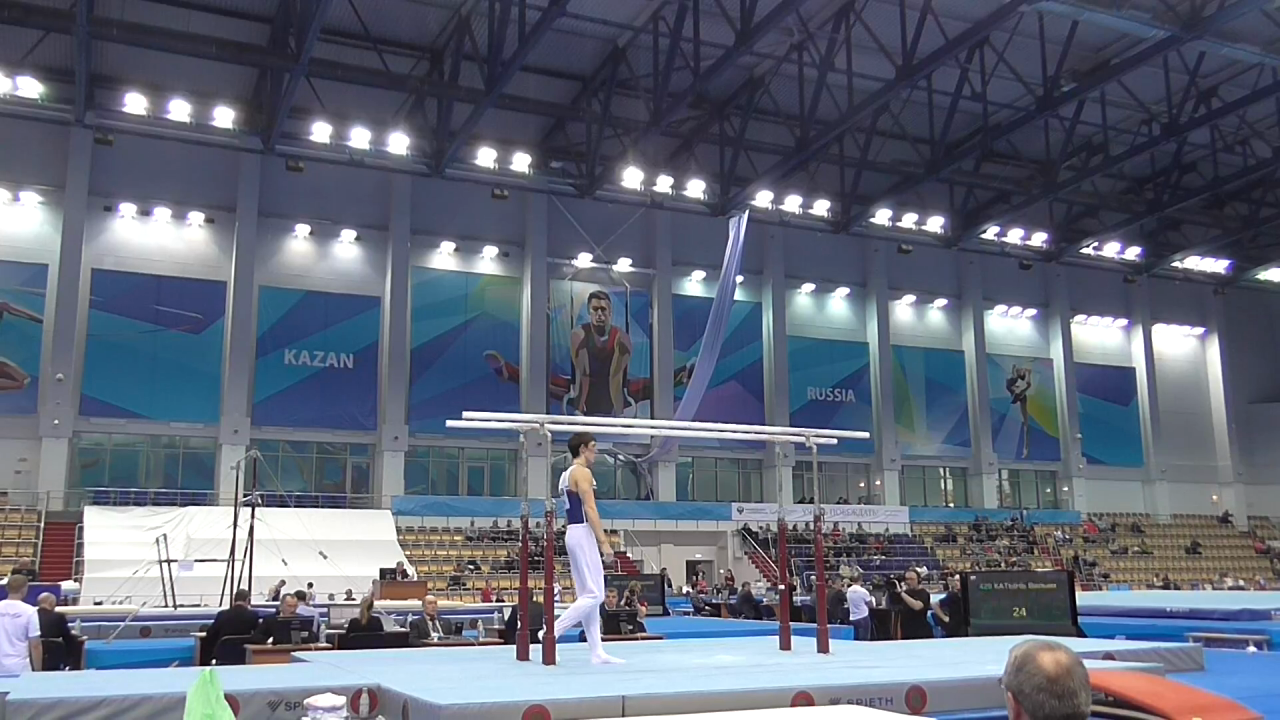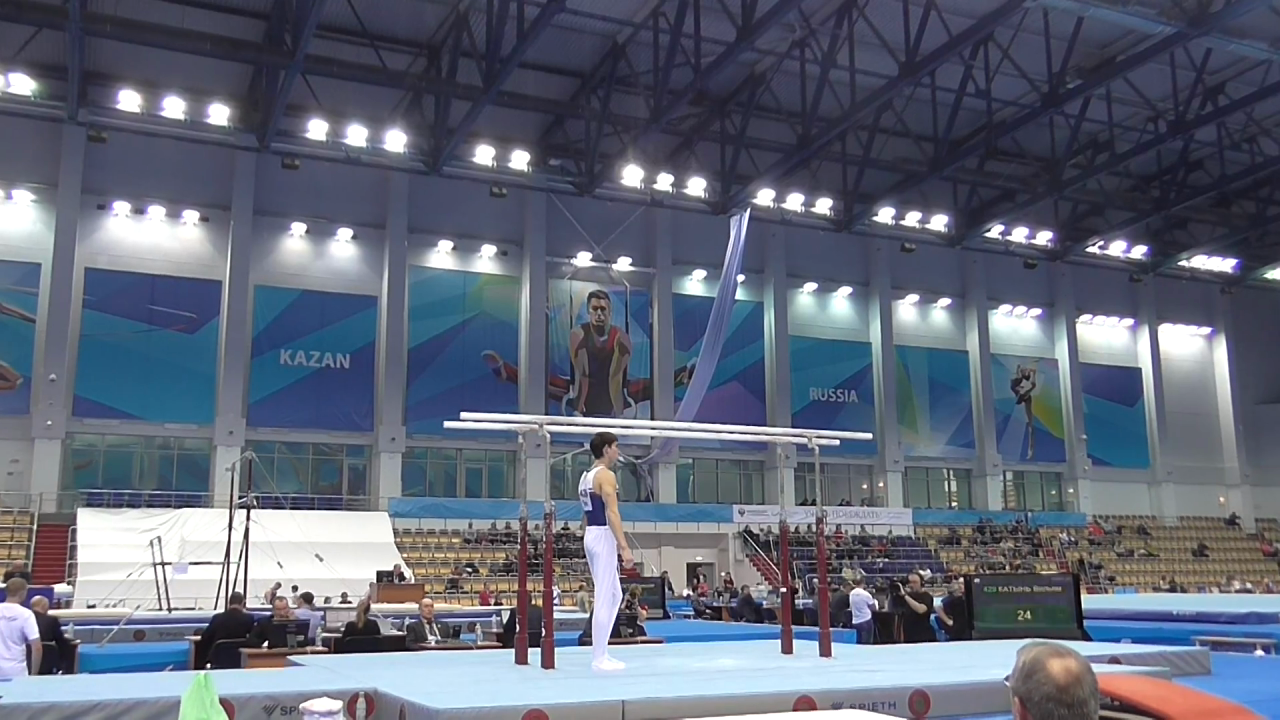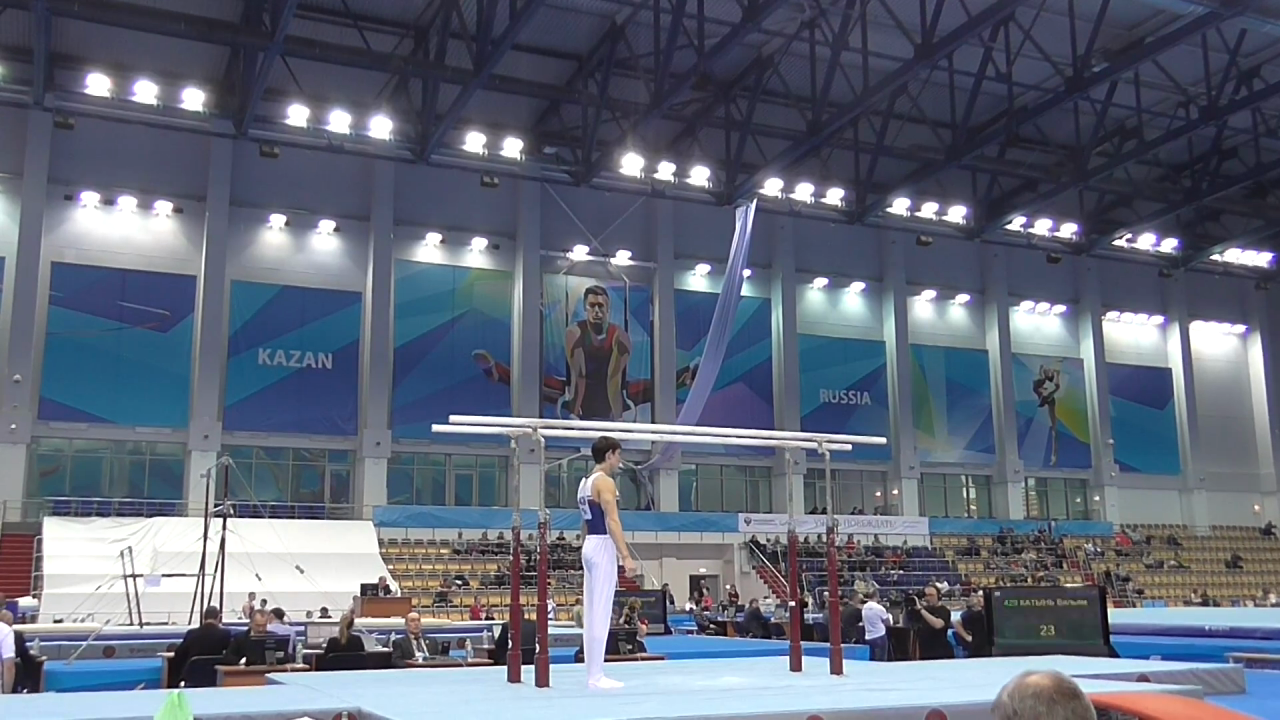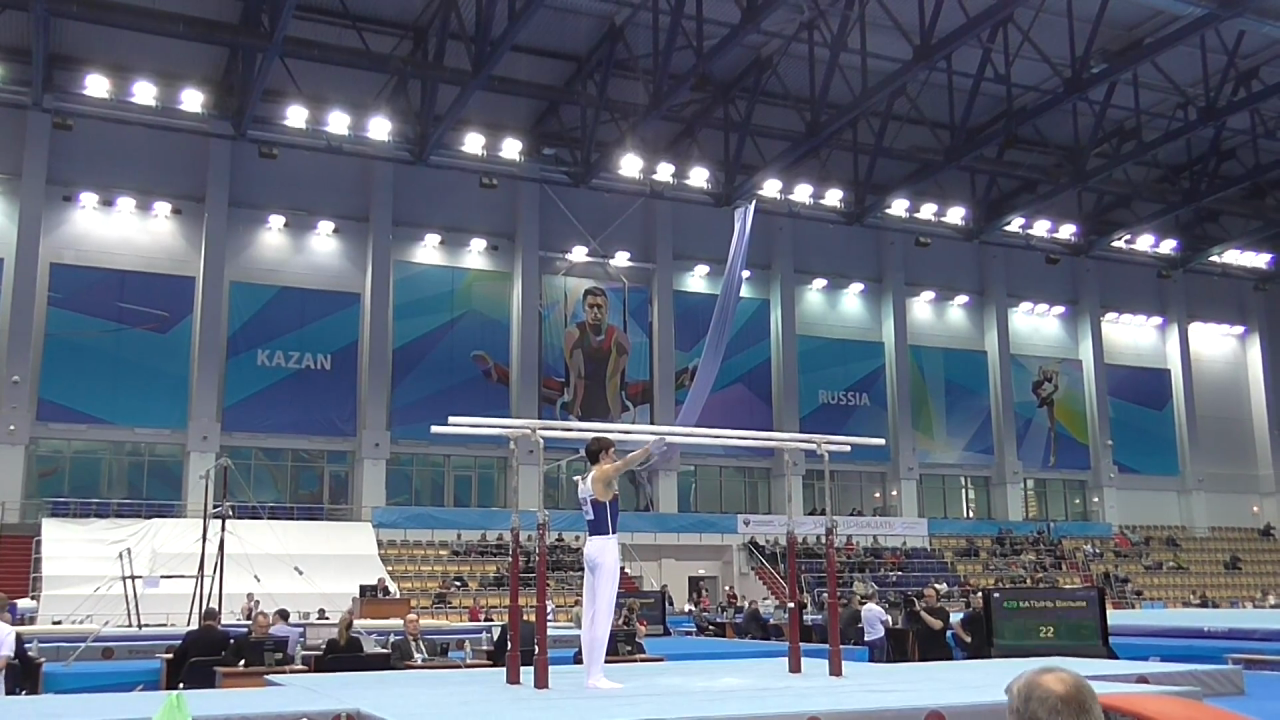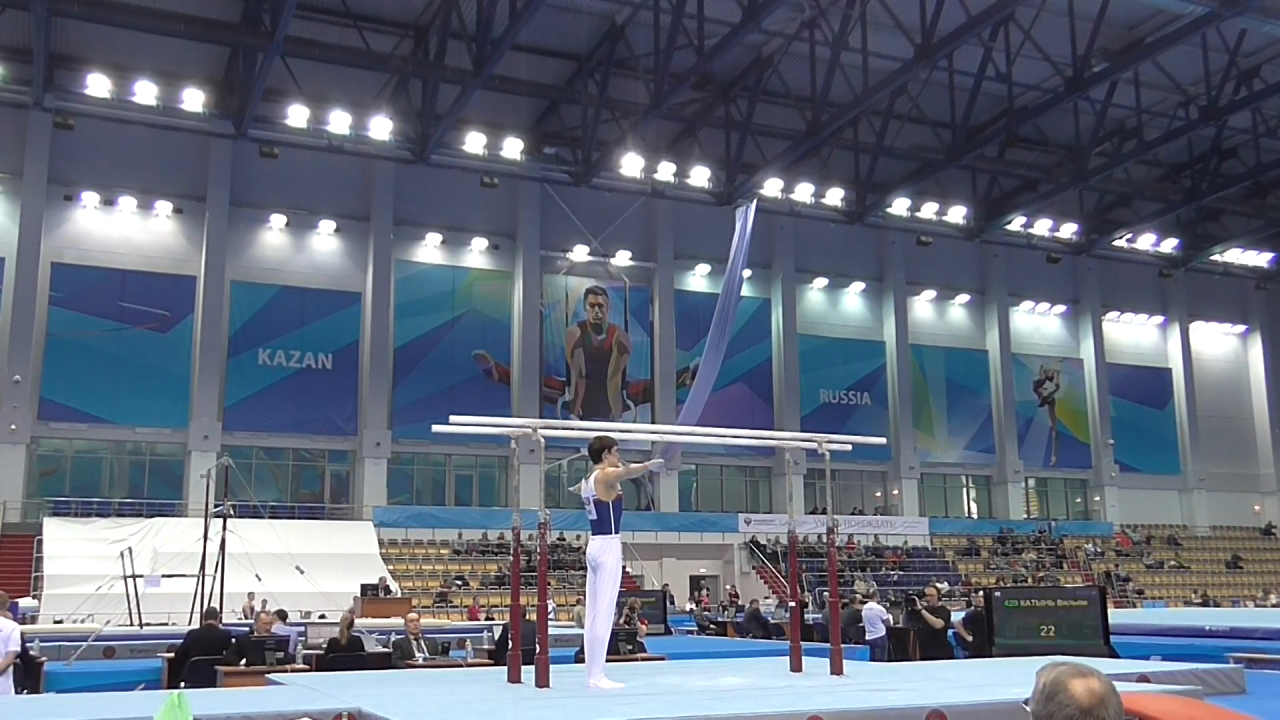
dt=0.7s
person 1, frame 1
left shoulder: (566, 474)
right shoulder: (582, 472)
right elbow: (590, 509)
right wrist: (604, 541)
left hip: (573, 533)
right hip: (583, 534)
left knee: (591, 593)
right knee: (594, 594)
left ankle: (597, 652)
right ankle: (552, 632)
person 1, frame 2
left shoulder: (585, 476)
right shoulder: (606, 475)
right elbow: (612, 513)
right wrist: (624, 547)
left hip: (590, 536)
right hip: (603, 537)
left knee: (613, 596)
right knee: (604, 600)
left ankle: (601, 651)
right ankle: (599, 658)
person 1, frame 3
left shoulder: (585, 482)
right shoulder: (604, 481)
right elbow: (612, 520)
right wrist: (625, 555)
left hip: (589, 545)
right hip: (603, 546)
left knee: (592, 613)
right knee: (601, 614)
left ankle: (594, 673)
right ankle: (596, 676)
person 1, frame 4
left shoulder: (585, 480)
right shoulder: (602, 474)
right elbow: (627, 462)
right wrist: (649, 449)
left hip: (591, 546)
right hip: (605, 547)
left knee: (592, 613)
right knee: (603, 613)
left ankle: (592, 674)
right ankle: (596, 677)
person 1, frame 5
left shoulder: (589, 479)
right shoulder: (604, 475)
right elbow: (626, 470)
right wrist: (647, 465)
left hip: (595, 545)
right hip: (608, 545)
left knee: (594, 612)
right knee: (604, 613)
left ankle: (593, 673)
right ankle: (597, 676)
